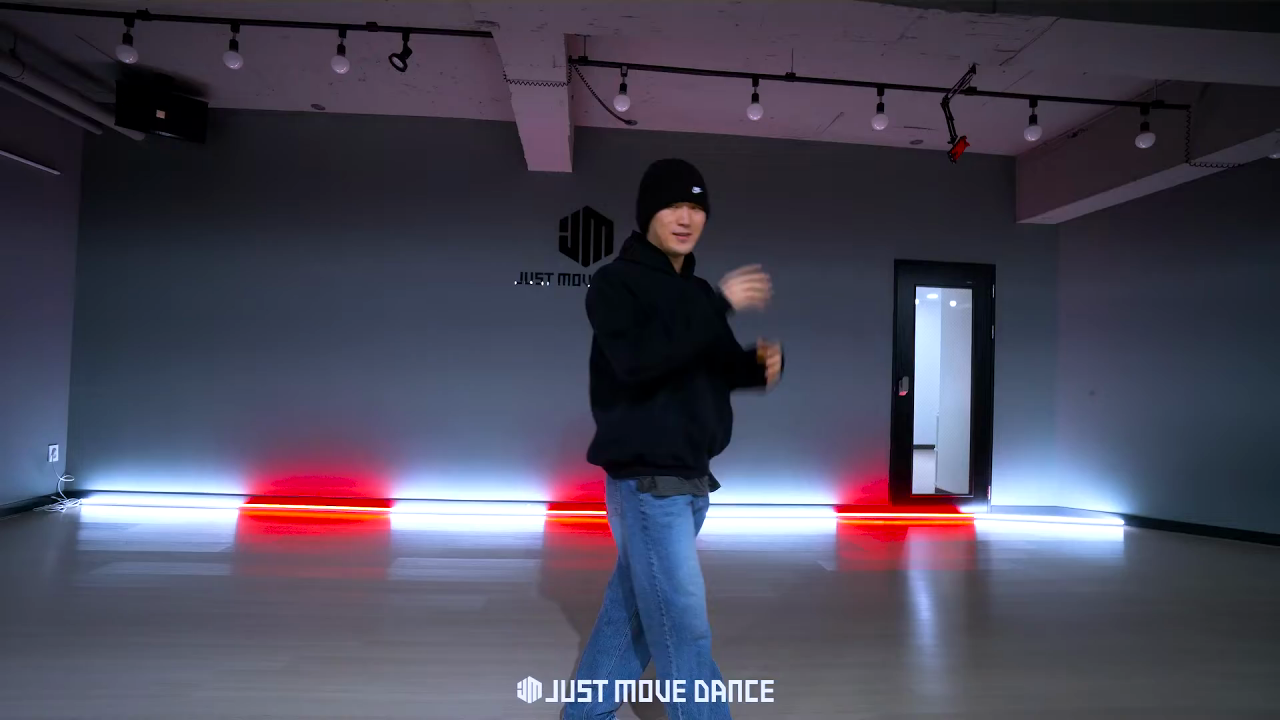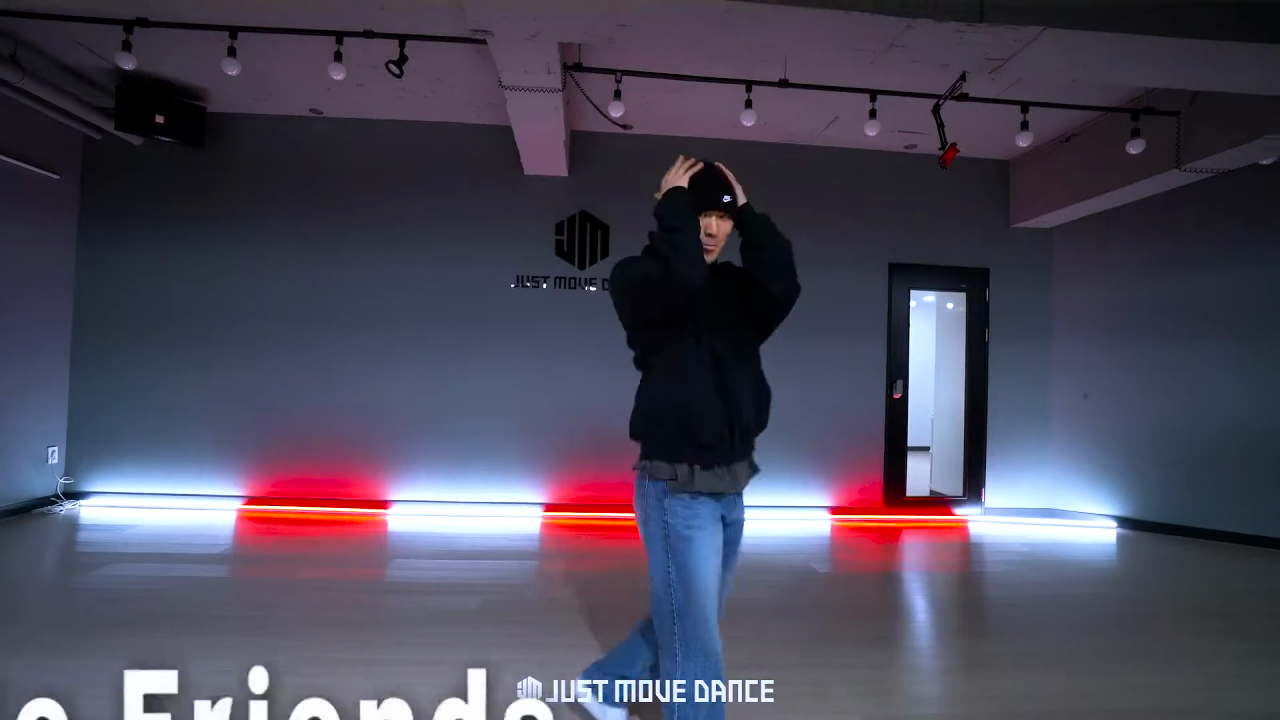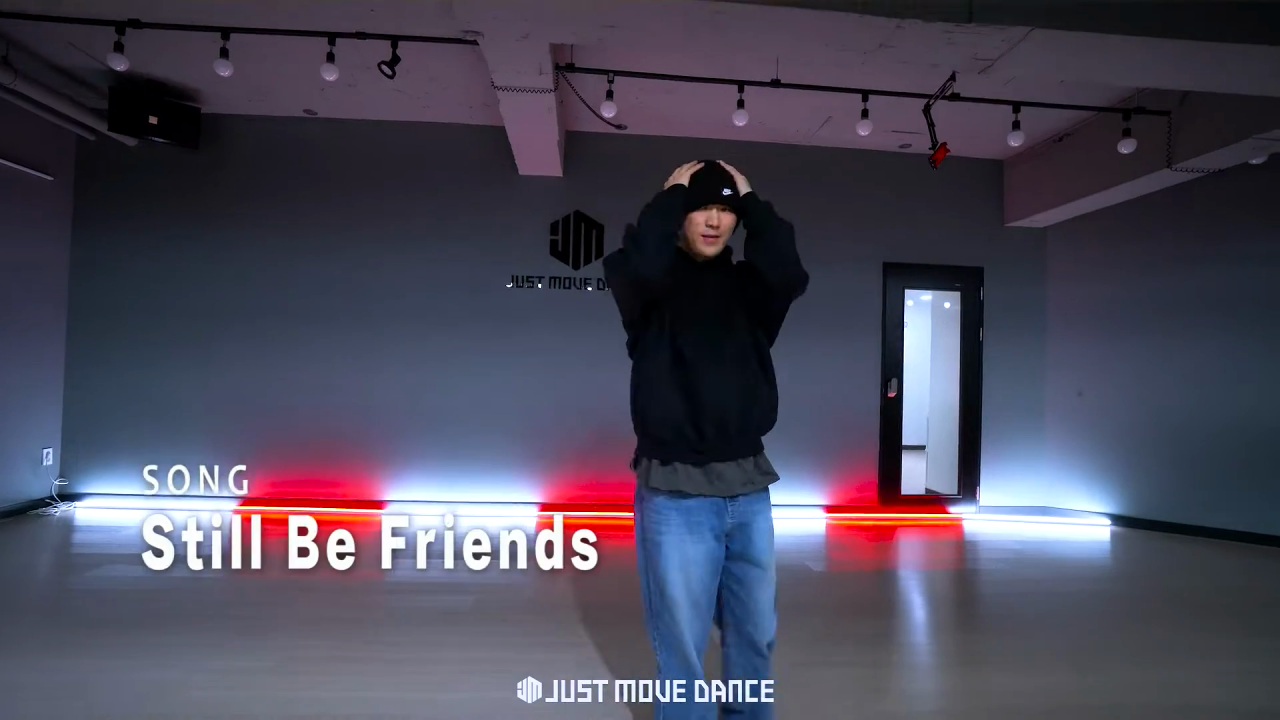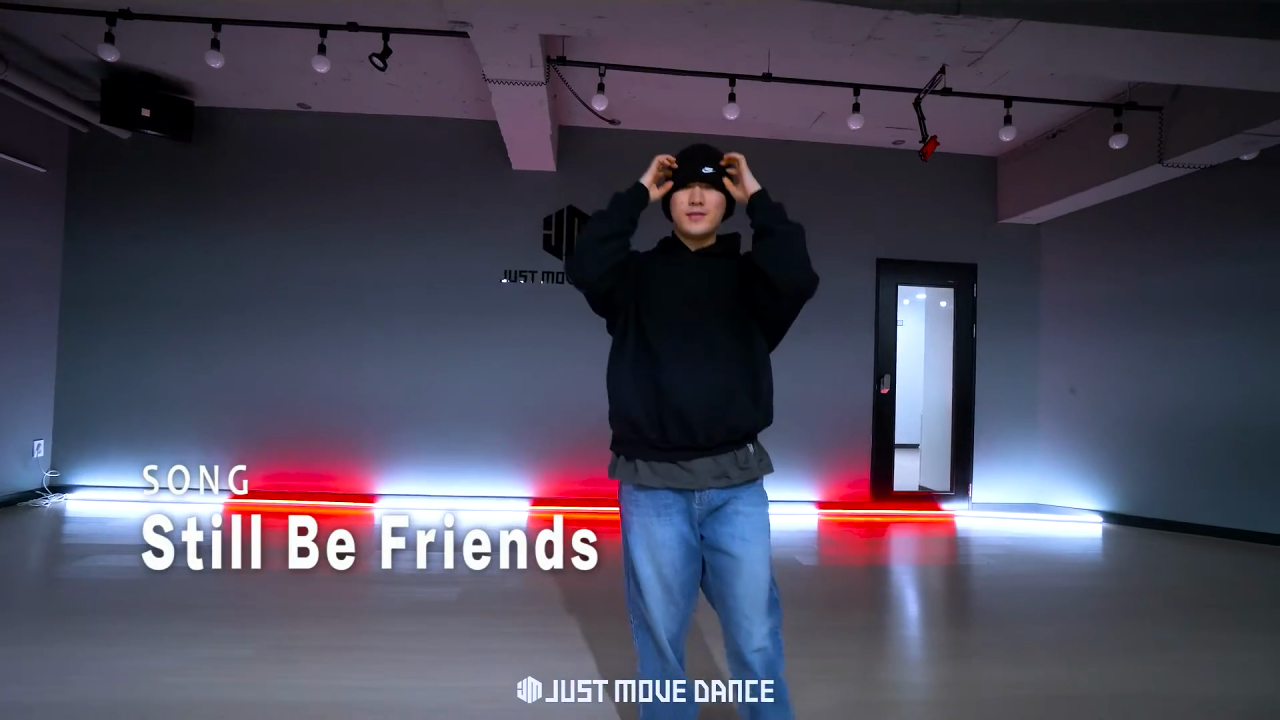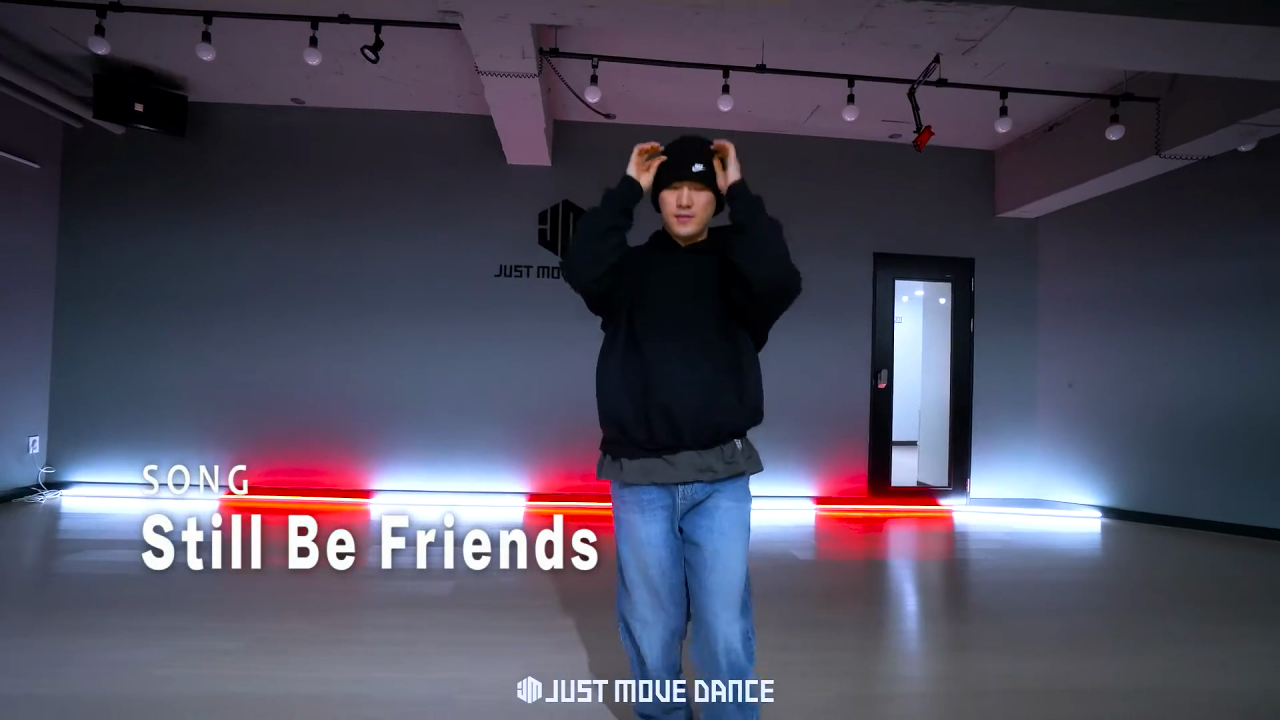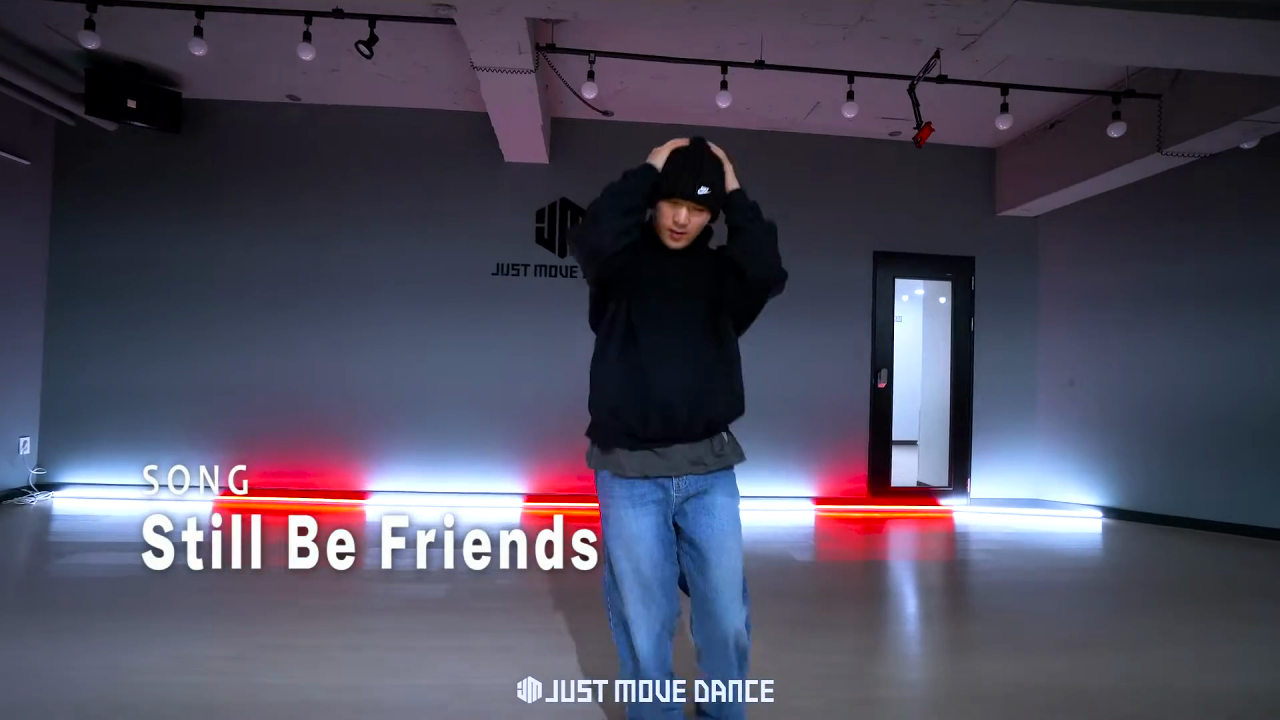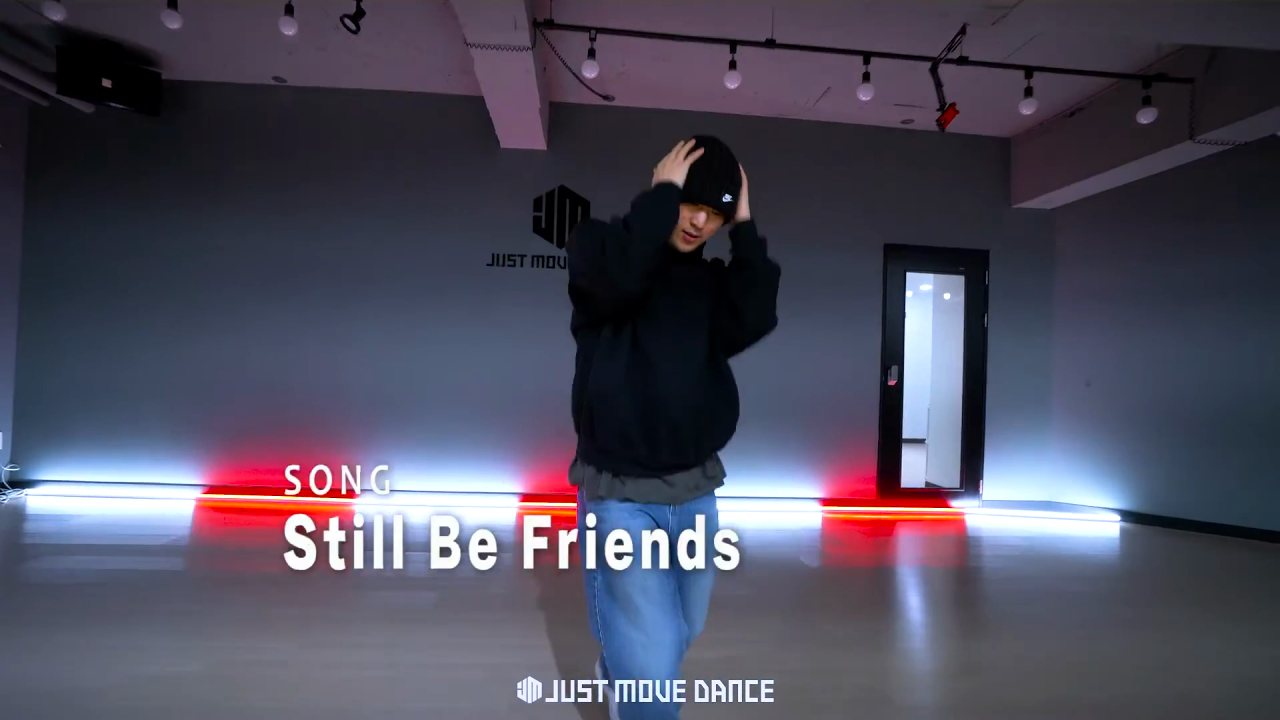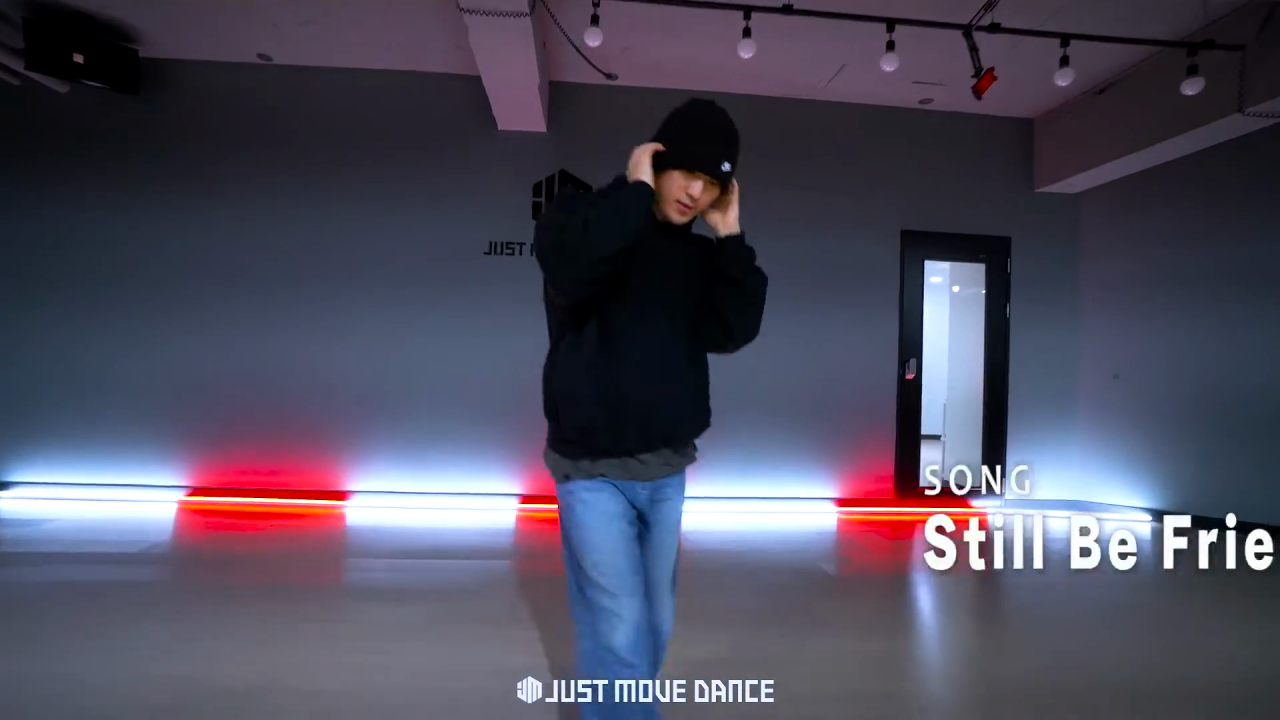
dt=0.3s
person 1, frame 1
left shoulder: (697, 293)
right shoulder: (617, 283)
left elbow: (713, 369)
right elbow: (638, 364)
left wrist: (758, 363)
right wrist: (720, 305)
left hip: (683, 481)
right hip: (645, 484)
left knee: (631, 611)
right knee: (684, 628)
person 1, frame 2
left shoulder: (732, 282)
right shoulder: (639, 277)
left elbow: (780, 292)
right elbow: (683, 276)
left wrist: (751, 219)
right wrist: (674, 206)
left hip: (727, 478)
right hip: (679, 482)
left knee: (679, 617)
right knee: (693, 635)
person 1, frame 3
left shoulder: (747, 285)
right shoulder: (653, 281)
left elbow: (789, 275)
right elbow: (636, 264)
left wrist: (751, 199)
right wrist: (672, 193)
left hip: (748, 486)
right hip: (674, 492)
left knee: (758, 630)
right knee: (683, 642)
person 1, frame 4
left shoulder: (749, 275)
right shoulder: (637, 274)
left elbow: (797, 280)
right elbow: (586, 268)
left wrist: (758, 199)
right wrist: (638, 194)
left hip: (734, 481)
right hip: (652, 483)
left knee: (755, 634)
right knee: (661, 633)
person 1, frame 5
left shoulder: (735, 266)
right shoulder: (630, 268)
left elbow: (776, 283)
right elbow: (582, 268)
left wrist: (740, 190)
right wrist: (629, 187)
left hip: (720, 477)
right hip: (640, 478)
left knee: (726, 634)
right knee: (652, 631)
person 1, frame 6
left shoulder: (721, 270)
right shoulder: (622, 261)
left elbow: (767, 273)
right elbow: (595, 239)
left wrist: (735, 194)
right wrist: (646, 170)
left hip: (708, 469)
right hip: (630, 472)
left knee: (726, 619)
right knee: (644, 626)
person 1, frame 7
left shoulder: (713, 279)
right shoulder: (601, 244)
left elbow: (752, 324)
right elbow: (617, 274)
left wrist: (745, 227)
right wrist: (662, 190)
left hip: (695, 486)
right hip: (620, 491)
left knee: (679, 635)
right knee: (652, 652)
person 1, frame 8
left shoulder: (699, 255)
right shoulder: (580, 215)
left elbow: (731, 332)
right elbow: (574, 276)
left wrist: (730, 235)
right wrist: (634, 192)
left hip: (665, 468)
right hip: (590, 468)
left knee: (648, 625)
right knee: (620, 629)
